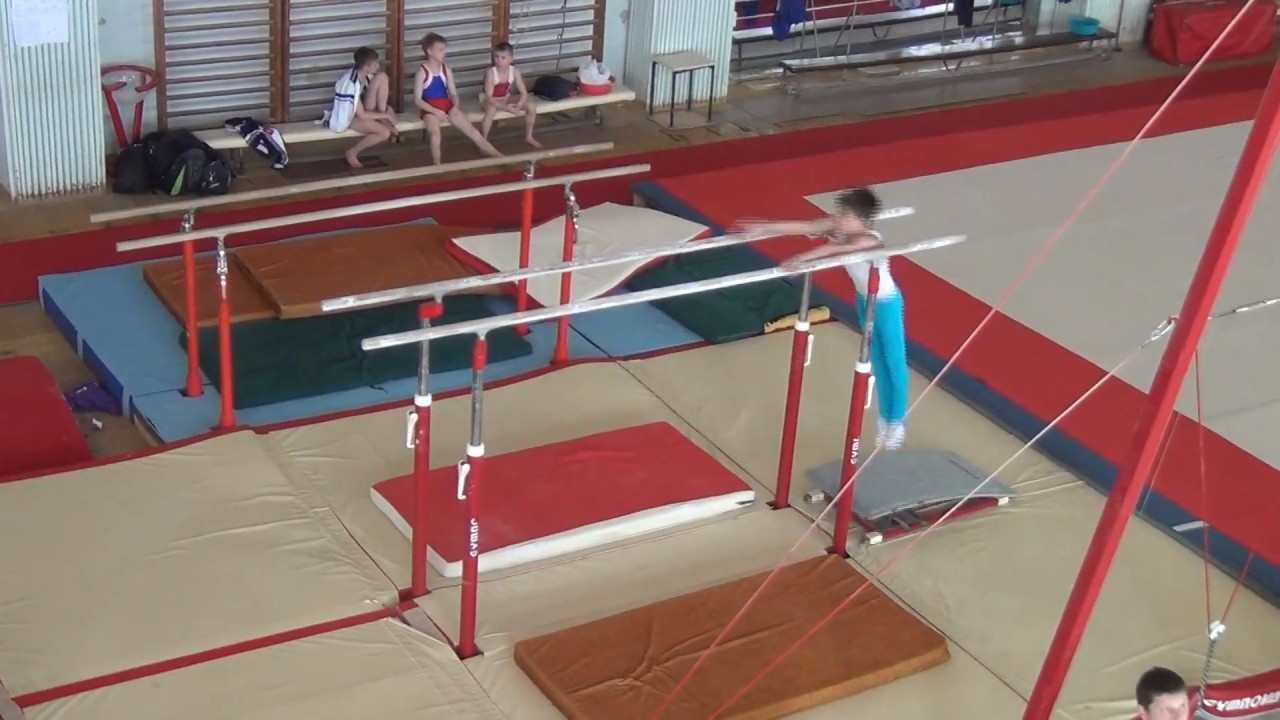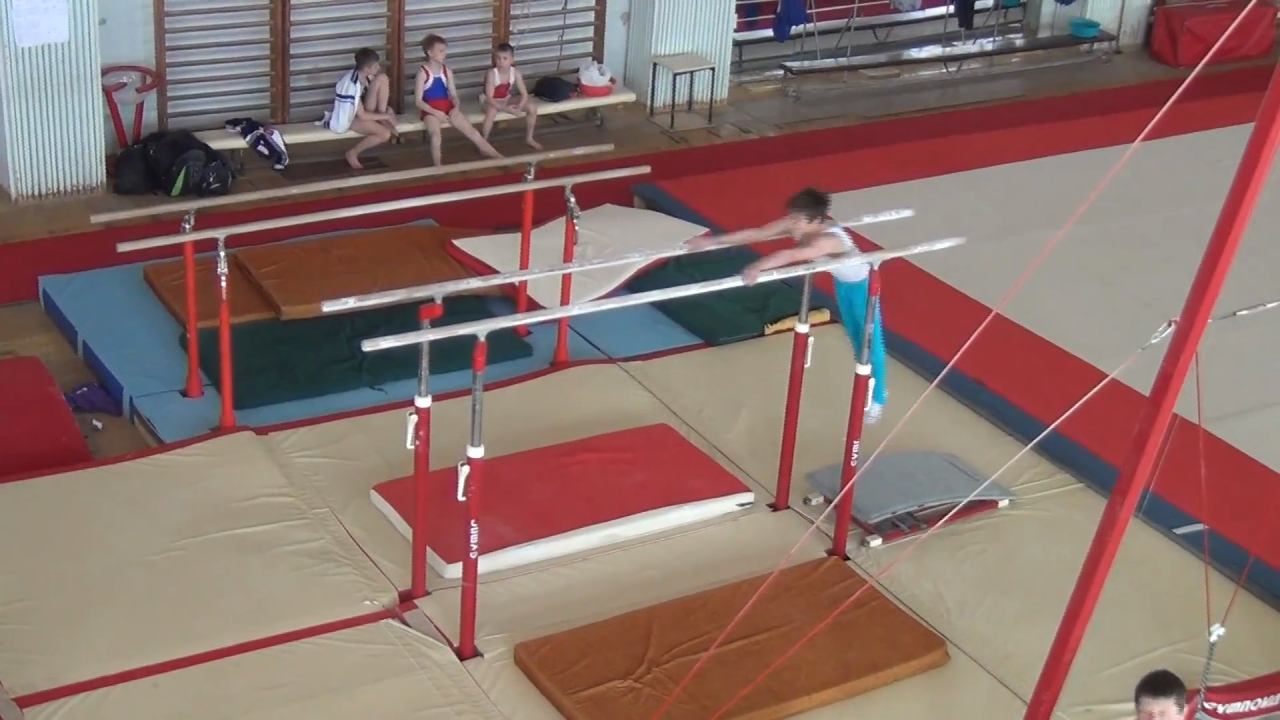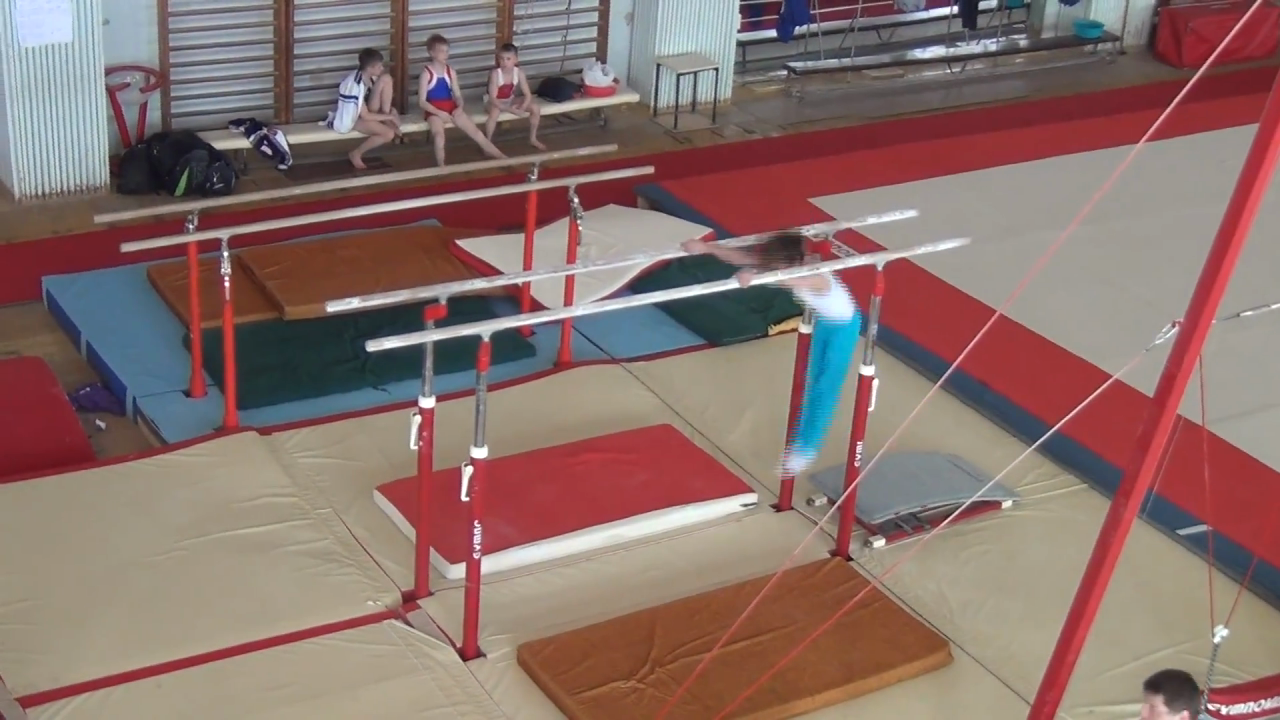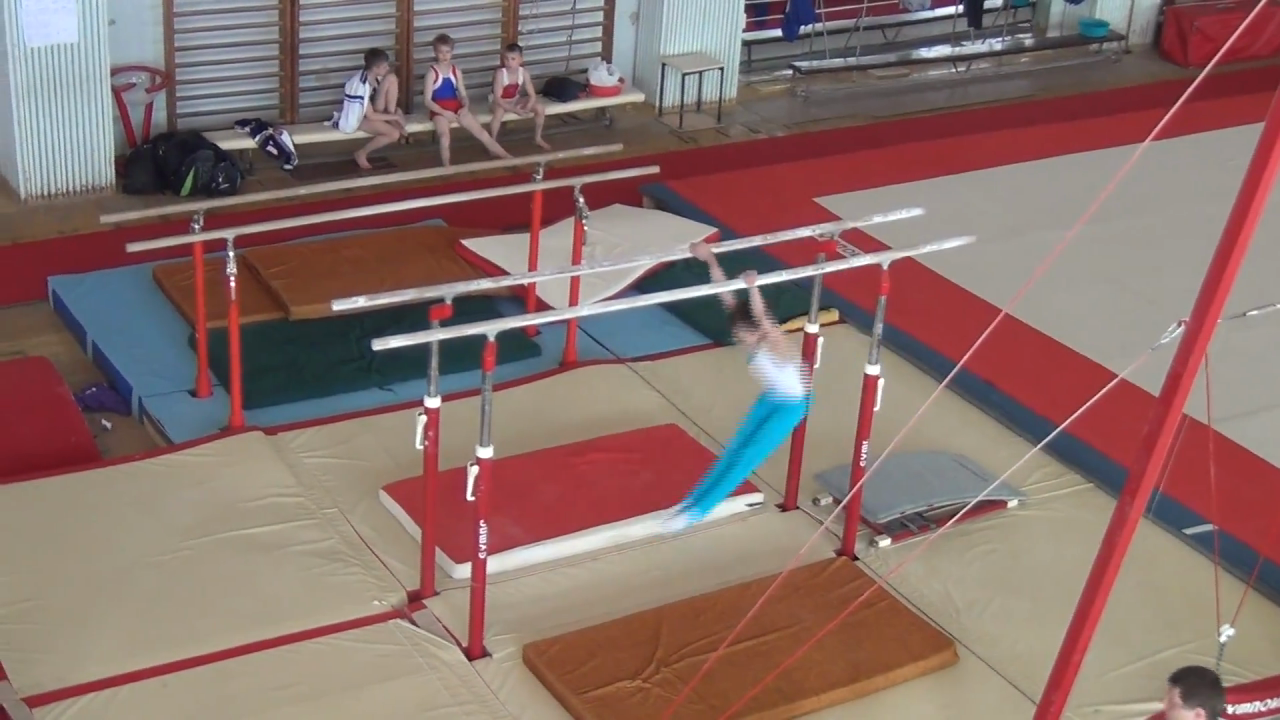
dt=0.2s
person 1, frame 1
left shoulder: (868, 242)
right shoulder: (839, 228)
left elbow: (837, 250)
right elbow: (801, 228)
left wrist: (802, 258)
right wrist: (761, 226)
left hip: (887, 304)
right hip: (864, 300)
left knee: (894, 364)
right knee: (878, 364)
left ankle: (897, 420)
right ankle: (886, 417)
person 1, frame 2
left shoulder: (827, 240)
right shoulder: (798, 226)
left elbow: (792, 255)
right elbow: (756, 234)
left wrist: (760, 265)
right wrist: (714, 240)
left hip: (861, 283)
right hip: (842, 282)
left knee: (870, 341)
right knee: (857, 340)
left ankle: (875, 397)
right ankle: (871, 391)
person 1, frame 3
left shoulder: (814, 281)
right shoulder: (781, 265)
right elbow: (746, 258)
left wrist: (755, 273)
right wrist: (706, 247)
left hip: (844, 326)
right hip: (824, 323)
left knee: (826, 389)
right knee: (814, 387)
left ankle: (805, 448)
right ankle: (801, 446)
person 1, frame 4
left shoulder: (772, 344)
right shoulder: (751, 336)
left elbow: (763, 320)
right elbow: (727, 296)
left wrist: (752, 288)
right wrist: (709, 261)
left hip: (791, 404)
right hip: (770, 401)
left knee: (747, 455)
right knee: (733, 453)
left ankle: (696, 508)
right ankle: (692, 506)
